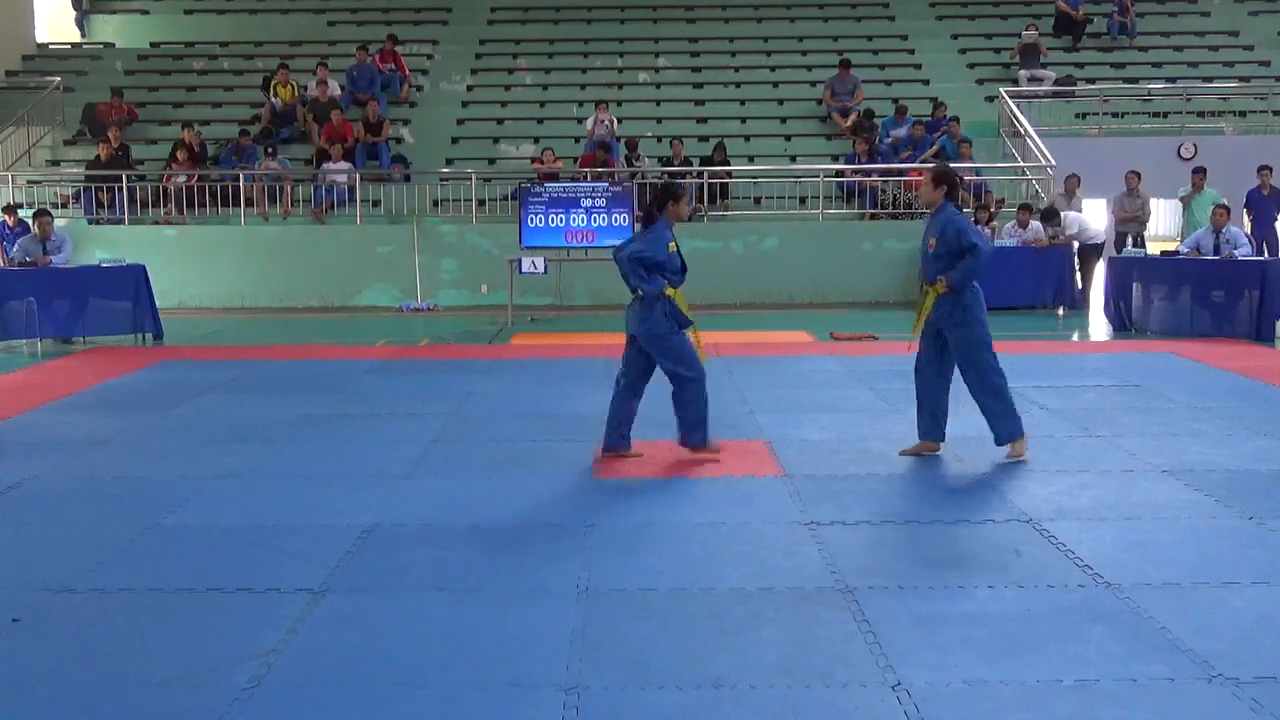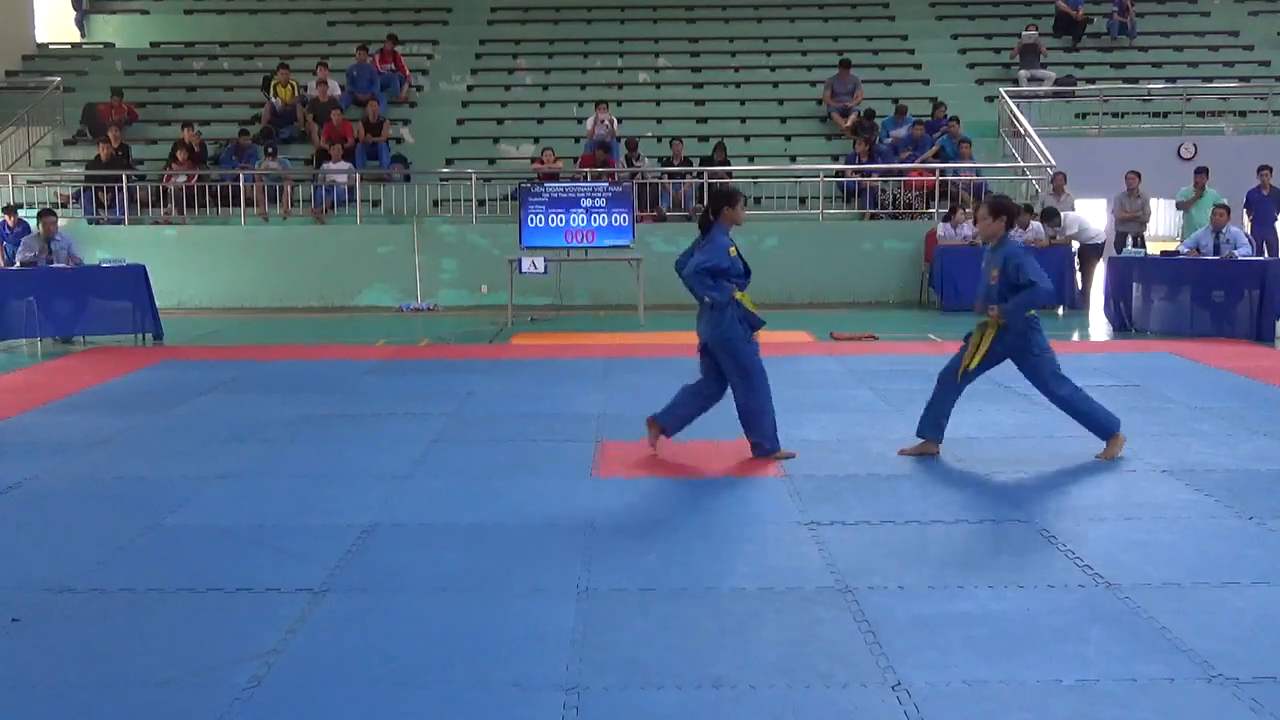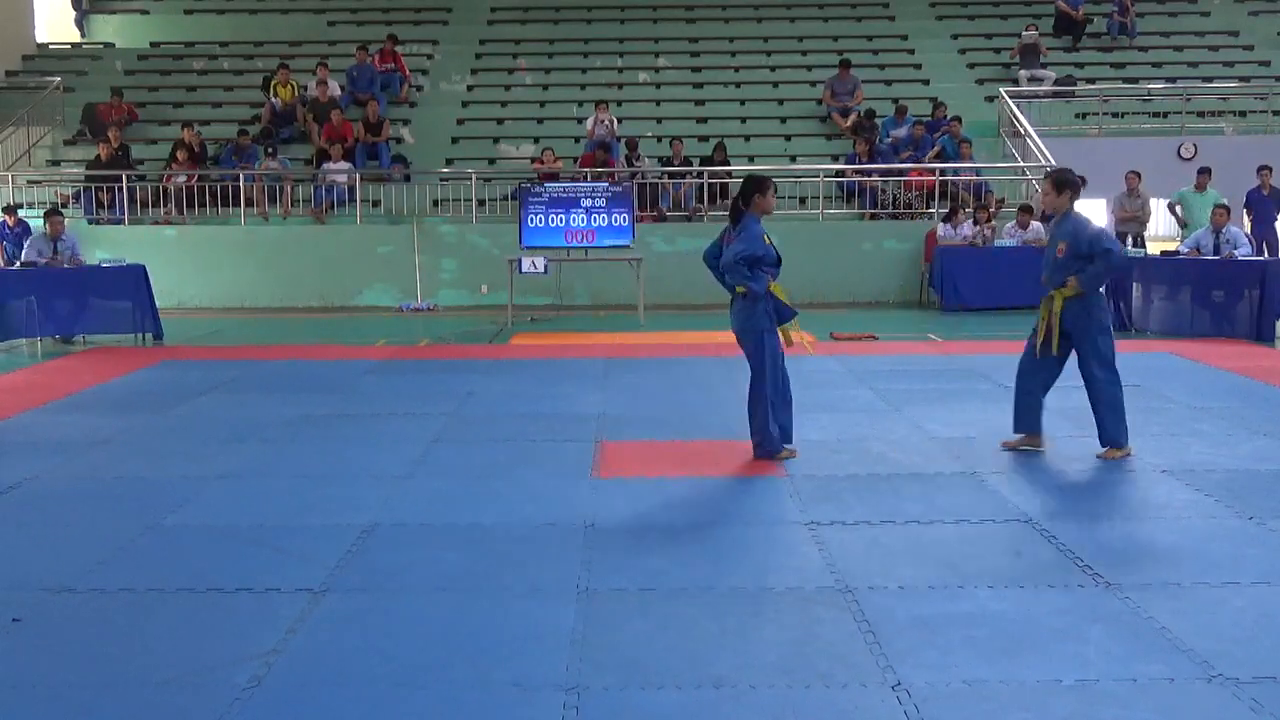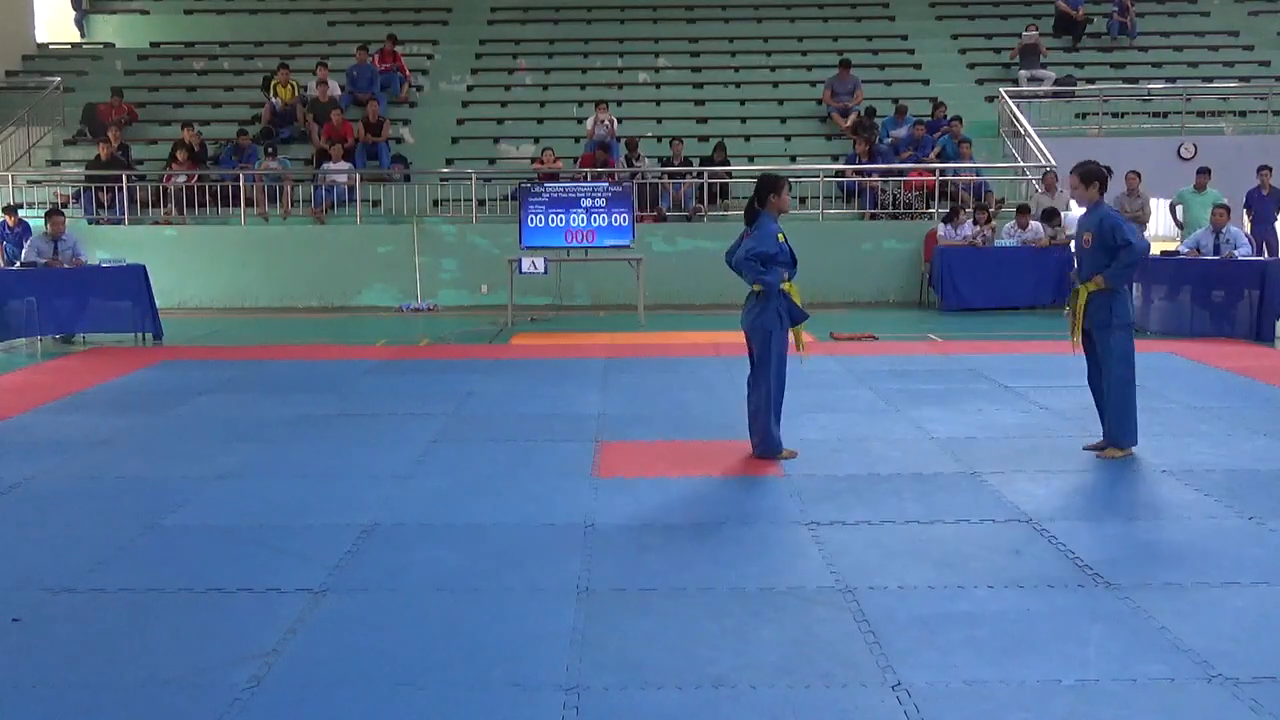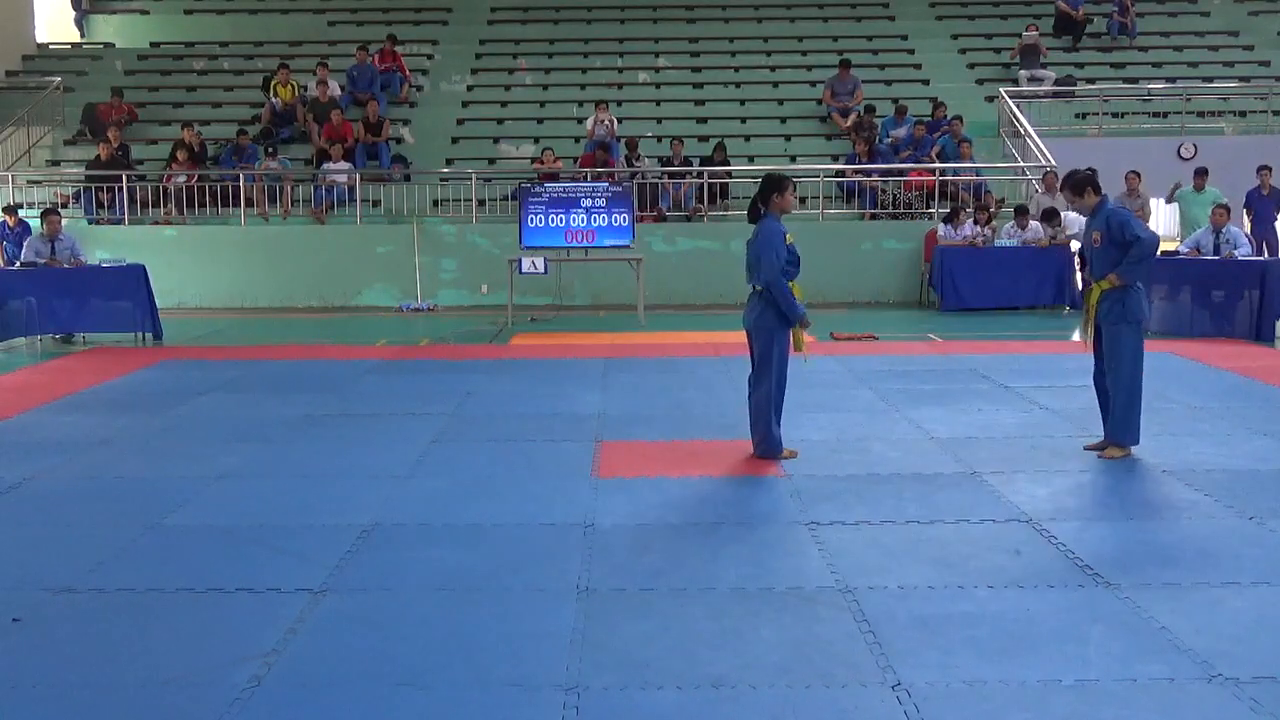
dt=0.3s
person 1, frame 1
left shoulder: (953, 221)
right shoulder: (937, 220)
left elbow: (980, 251)
left wrist: (952, 280)
right wrist: (932, 281)
left hip: (963, 306)
right hip: (940, 308)
left knee: (983, 371)
right knee: (929, 373)
left ankle: (1015, 435)
right ankle: (931, 438)
person 1, frame 2
left shoulder: (1016, 255)
right shoulder: (994, 252)
left elbow: (1043, 290)
left wrist: (1006, 311)
right wrist: (987, 308)
left hip: (1020, 332)
right hip: (993, 331)
left knee: (1056, 386)
right knee: (951, 379)
left ankle: (1112, 432)
right ankle: (930, 441)
person 1, frame 3
left shoulder: (1081, 228)
right shoulder: (1057, 226)
left elbow: (1115, 256)
left wrist: (1083, 282)
right wrist: (1049, 278)
left hip: (1086, 311)
right hip: (1057, 310)
left knee: (1100, 375)
right knee: (1031, 368)
left ankle: (1118, 442)
right ankle: (1032, 433)
person 1, frame 4
left shoulder: (1109, 218)
right shoulder: (1086, 219)
left elbow: (1139, 248)
left wrist: (1109, 278)
right wrist: (1080, 275)
left hip: (1109, 306)
right hip: (1088, 305)
left knee: (1116, 374)
right knee: (1097, 375)
left ankle: (1122, 442)
right ankle: (1113, 435)
person 1, frame 5
left shoulder: (1115, 216)
right shoulder: (1094, 220)
left elbow: (1148, 242)
left wrist: (1123, 275)
right wrist: (1092, 275)
left hip: (1123, 304)
right hip: (1106, 303)
left knee: (1122, 373)
right knee: (1104, 373)
left ankle: (1122, 440)
right ankle: (1112, 435)
person 2, frame 1
left shoulder: (654, 233)
right shoulder: (659, 238)
left elbow: (621, 253)
right elbow: (626, 257)
right wrist: (650, 289)
left hip: (643, 316)
right hip: (656, 317)
left knee: (632, 378)
right knee: (691, 374)
left ankle: (615, 443)
right ankle: (694, 438)
person 2, frame 2
left shoulder: (710, 238)
right shoulder: (720, 244)
left elbow: (681, 265)
right elbow: (691, 271)
left wrist: (704, 297)
right wrist: (720, 295)
left hip: (714, 320)
right hip: (727, 321)
left knee: (712, 384)
right knee: (753, 383)
left ankle: (661, 423)
right ankle: (766, 446)
person 2, frame 3
left shoulder: (738, 227)
right shoulder: (753, 232)
left elbow: (711, 257)
right elbow: (731, 263)
left wrist: (733, 286)
right wrist: (757, 285)
left hip: (751, 310)
right hip: (757, 311)
left knee: (773, 376)
right knee: (766, 378)
left ankle: (776, 437)
right ankle: (768, 445)
person 2, frame 4
left shoulder: (759, 226)
right shoulder: (768, 230)
left elbow: (732, 257)
right elbow: (741, 258)
right wrist: (772, 279)
left hip: (762, 309)
right hip: (769, 312)
left knee: (763, 378)
right knee: (768, 379)
left ankle: (764, 442)
right ankle: (767, 445)
person 2, frame 5
left shoulder: (763, 227)
right shoulder: (774, 231)
right elbow: (774, 279)
right wrist: (798, 314)
left hip: (760, 311)
right hip: (771, 314)
left knee: (763, 378)
right knee: (771, 379)
left ankle: (764, 441)
right ankle: (769, 445)
